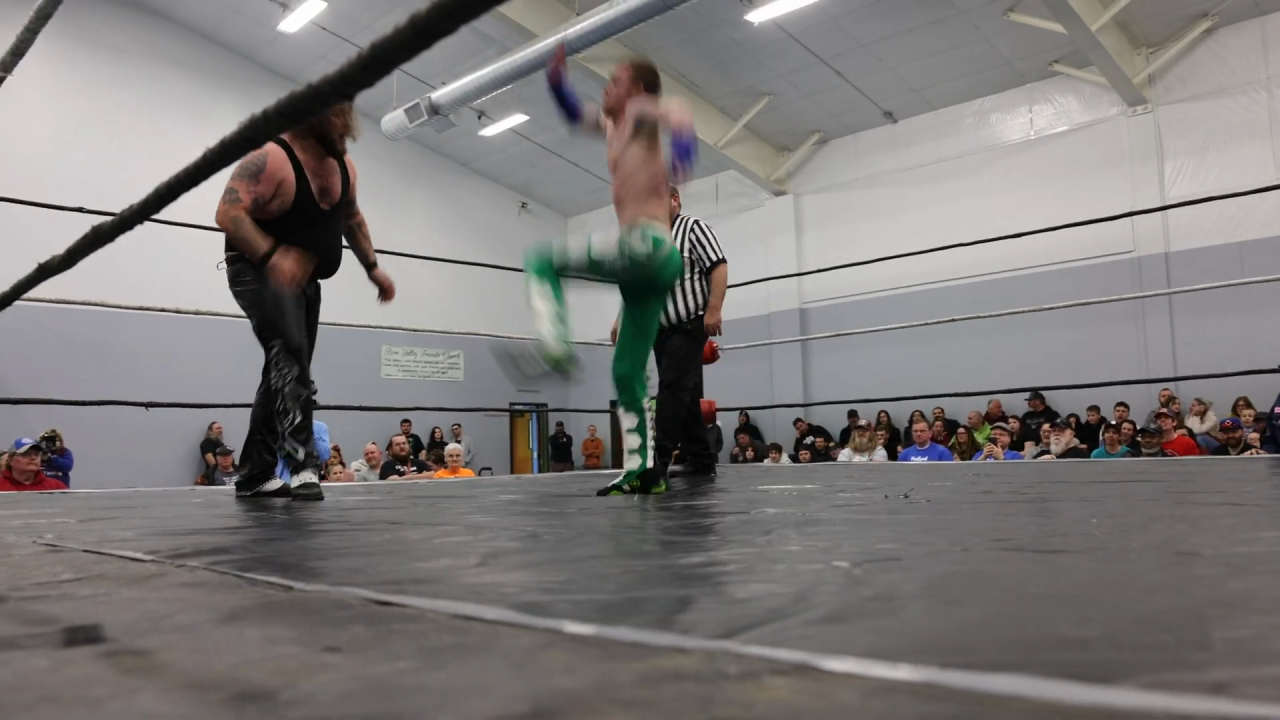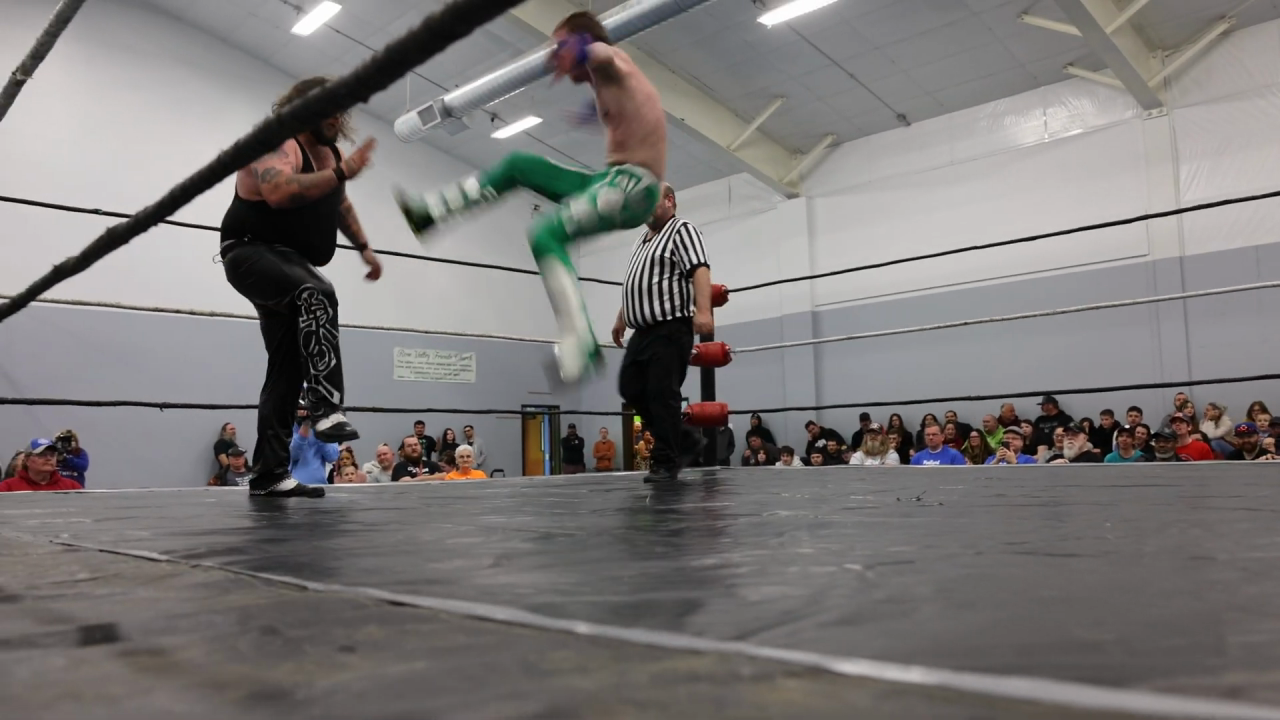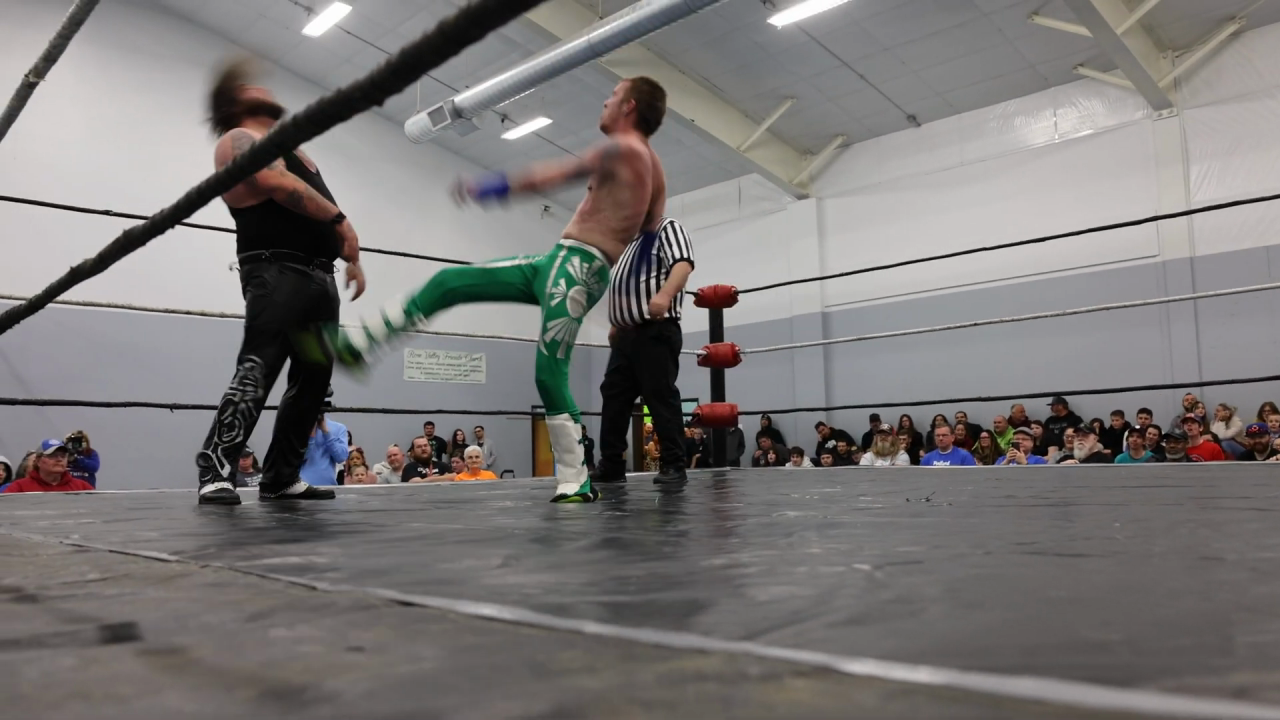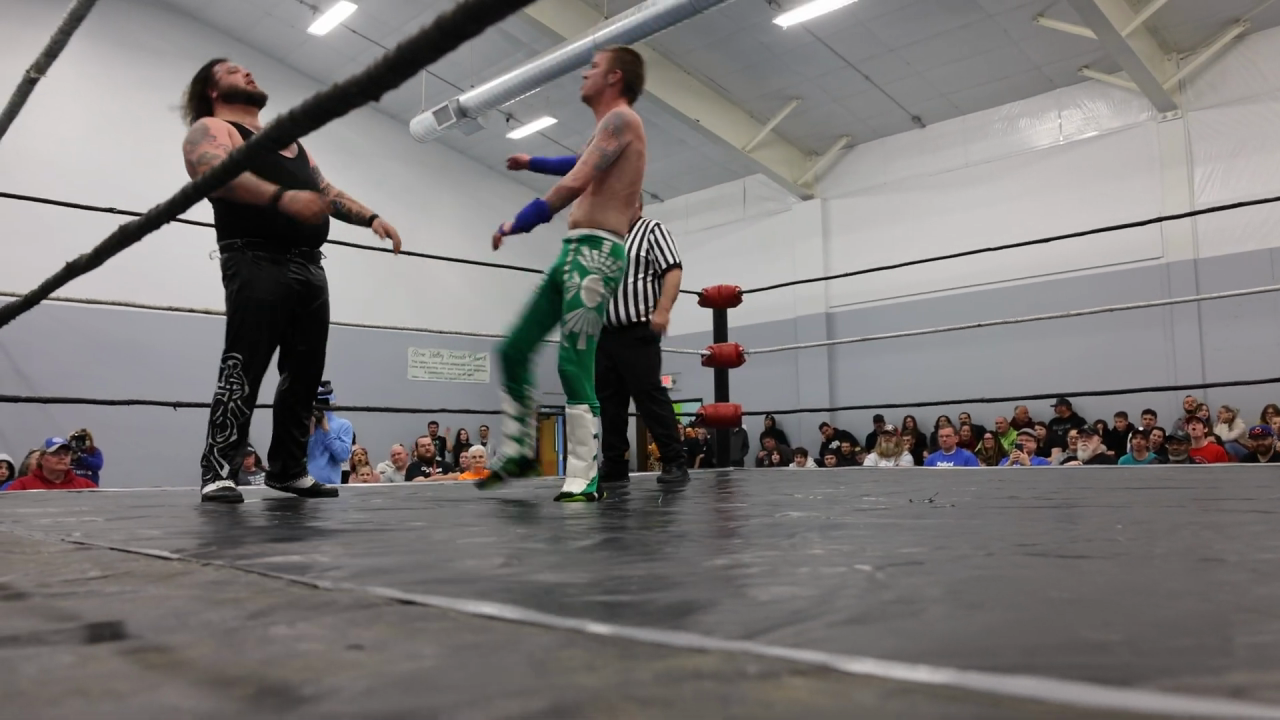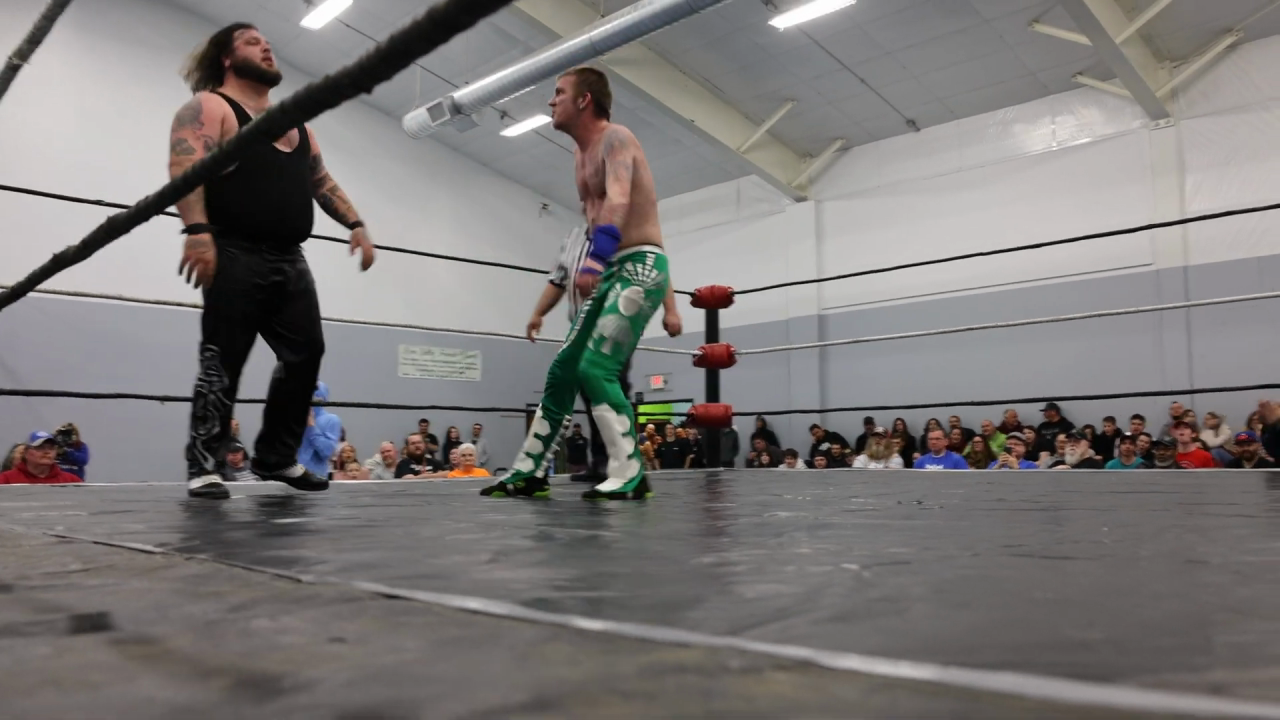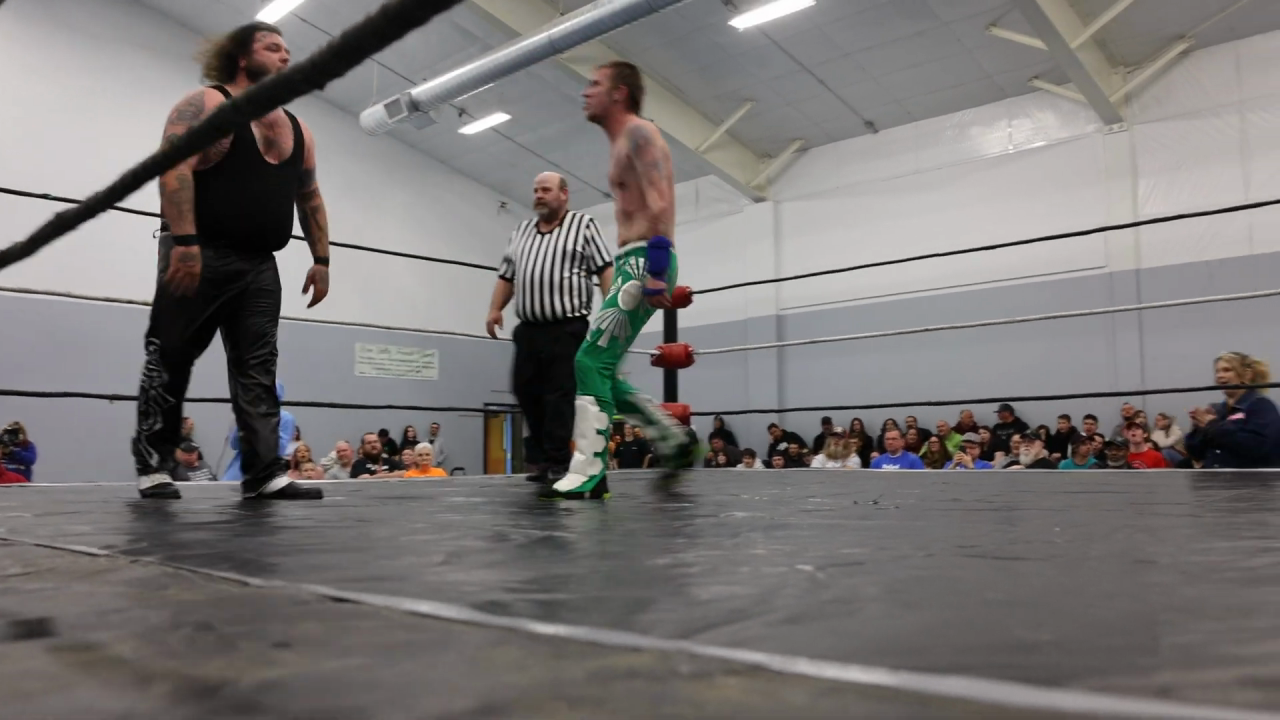
dt=0.3s
person 1, frame 1
left shoulder: (342, 166)
right shoulder: (270, 158)
left elbow: (351, 218)
right elbow: (228, 213)
left wrist: (373, 267)
right wrist: (271, 254)
left hip: (304, 280)
right hip: (262, 276)
left knee: (286, 374)
right knee: (289, 354)
left ankle: (255, 475)
right ankle: (301, 465)
person 1, frame 2
left shoulder: (328, 152)
right shoulder: (275, 141)
left elbow: (338, 203)
right elbow: (279, 192)
left wrist: (363, 246)
right wrist: (342, 174)
left hip: (292, 261)
right hip: (253, 253)
left knee: (286, 366)
right knee: (318, 295)
left ankle: (270, 474)
right ankle: (328, 412)
person 1, frame 3
left shoulder: (289, 148)
right shoulder: (240, 140)
left elbow: (311, 207)
right elbow: (282, 186)
left wrist: (350, 259)
right wrist: (339, 222)
left hip: (318, 273)
right hip: (274, 270)
left knee: (313, 380)
right knee: (259, 365)
left ankle: (282, 476)
right ankle: (216, 471)
person 1, frame 4
left shoulder: (287, 138)
right shoulder: (211, 131)
left elbow: (326, 192)
right elbow: (219, 173)
left wrist: (371, 217)
right wrist: (281, 199)
left hip: (308, 265)
right hip: (258, 262)
left knee: (305, 372)
right knee: (244, 366)
left ankle: (288, 469)
right ankle: (217, 474)
person 1, frame 5
left shoulder: (293, 123)
right shoulder: (207, 108)
left elbow: (322, 182)
right elbow: (186, 168)
left wrist: (355, 225)
right wrist: (197, 232)
left hip: (288, 258)
right hip: (236, 256)
left knee: (306, 354)
right knee: (222, 360)
left ankle: (277, 455)
right ankle: (203, 468)
person 1, frame 6
left shoulder: (296, 130)
right shoulder: (210, 107)
left elbow: (309, 197)
right elbow: (174, 169)
left wrist: (321, 260)
right wrist: (184, 242)
left hip: (258, 263)
right hip: (199, 254)
left knee: (258, 364)
right knee: (172, 355)
left ankle: (264, 473)
right ankle: (152, 466)
person 2, frame 1
left shoulder: (640, 110)
right shoulder: (613, 124)
left elbow: (678, 113)
right elbow: (577, 115)
left wrist: (682, 151)
right wrist: (557, 78)
left hip: (644, 246)
right hip: (658, 260)
left knee: (541, 263)
right knee: (627, 372)
left ankle: (554, 347)
right ankle: (641, 469)
person 2, frame 2
left shoulder: (605, 55)
right shoulder: (627, 75)
left elbow: (581, 45)
left wrist: (573, 53)
left hip: (630, 187)
right hip: (613, 182)
left knee: (545, 237)
right knee: (515, 165)
left ankle: (579, 341)
right ankle: (432, 209)
person 2, frame 3
left shoulder: (622, 148)
right shoulder: (655, 167)
left elbow: (549, 176)
right elbow: (649, 237)
left wrist: (483, 189)
left hip: (576, 265)
right hip: (564, 265)
left knee: (549, 377)
right knee: (448, 283)
left ankle: (576, 482)
right ankle: (354, 345)
person 2, frame 4
left shoulder: (622, 120)
right shoulder: (607, 125)
left elbow: (573, 183)
left wrist: (517, 223)
right wrist: (532, 162)
left hip: (595, 253)
right hip: (572, 254)
left knee: (574, 366)
right knee: (512, 351)
left ankle: (584, 479)
right ankle: (516, 454)
person 2, frame 5
left shoulder: (616, 138)
right shoulder: (584, 153)
left elbow: (618, 203)
left wrist: (593, 262)
right wrist: (595, 265)
left hip: (641, 269)
right hip: (611, 275)
left knee: (595, 369)
right knee: (563, 371)
left ankle: (629, 474)
right ankle: (528, 471)
person 2, frame 6
left shoulder: (639, 132)
right shoulder: (621, 143)
left elbow: (661, 205)
left wrist: (657, 272)
left hip: (644, 265)
right hip: (634, 266)
left knee: (591, 362)
right knee: (603, 371)
left ankle: (588, 474)
right ankle: (672, 444)
person 3, frame 1
left shoulder: (692, 228)
right shoulder: (646, 240)
left elbow: (717, 267)
right elbow: (635, 285)
left wrist: (713, 310)
right wrist: (621, 319)
left hip: (687, 326)
right hip: (661, 329)
left knee: (675, 389)
right knee: (682, 394)
left ankle: (660, 458)
right ankle: (701, 460)
person 3, frame 2
left shoulder: (681, 230)
right shoulder: (642, 240)
left elbow: (700, 270)
left wrist: (703, 310)
right wrist: (620, 320)
left hip: (670, 329)
right hip: (643, 331)
left knee: (663, 394)
right knee: (631, 388)
left ankle: (665, 463)
right ankle: (686, 443)
person 3, frame 3
left shoulder: (669, 229)
right shoulder: (632, 241)
left elbow: (682, 265)
left wrist: (664, 295)
right wrist: (614, 323)
left hip: (656, 333)
right hip: (626, 334)
left knee: (660, 396)
right knee: (614, 395)
left ankle: (674, 466)
right ankle: (610, 465)
person 3, frame 4
left shoulder: (652, 230)
left elbow: (673, 272)
left wrist: (662, 311)
left hip: (638, 332)
right hip: (607, 334)
left knee: (649, 395)
right knee: (608, 400)
left ankle: (674, 463)
right ankle: (614, 465)
person 3, frame 5
left shoulder: (628, 230)
right shoulder: (575, 240)
left elbow: (654, 270)
right elbow: (558, 282)
left wrist: (669, 311)
right wrist: (538, 314)
left hip: (617, 327)
right hip: (583, 330)
left knee: (608, 387)
right knee: (593, 394)
left ankle: (609, 457)
right ankle: (599, 462)
person 3, frame 6
left shoulder: (584, 225)
right shoulder: (521, 232)
left elbow: (606, 270)
right elbow: (507, 277)
right wrist: (495, 308)
left hip: (568, 327)
right hip: (529, 329)
left knee: (558, 395)
right knee: (525, 390)
left ankle: (557, 463)
right ankle: (543, 458)
